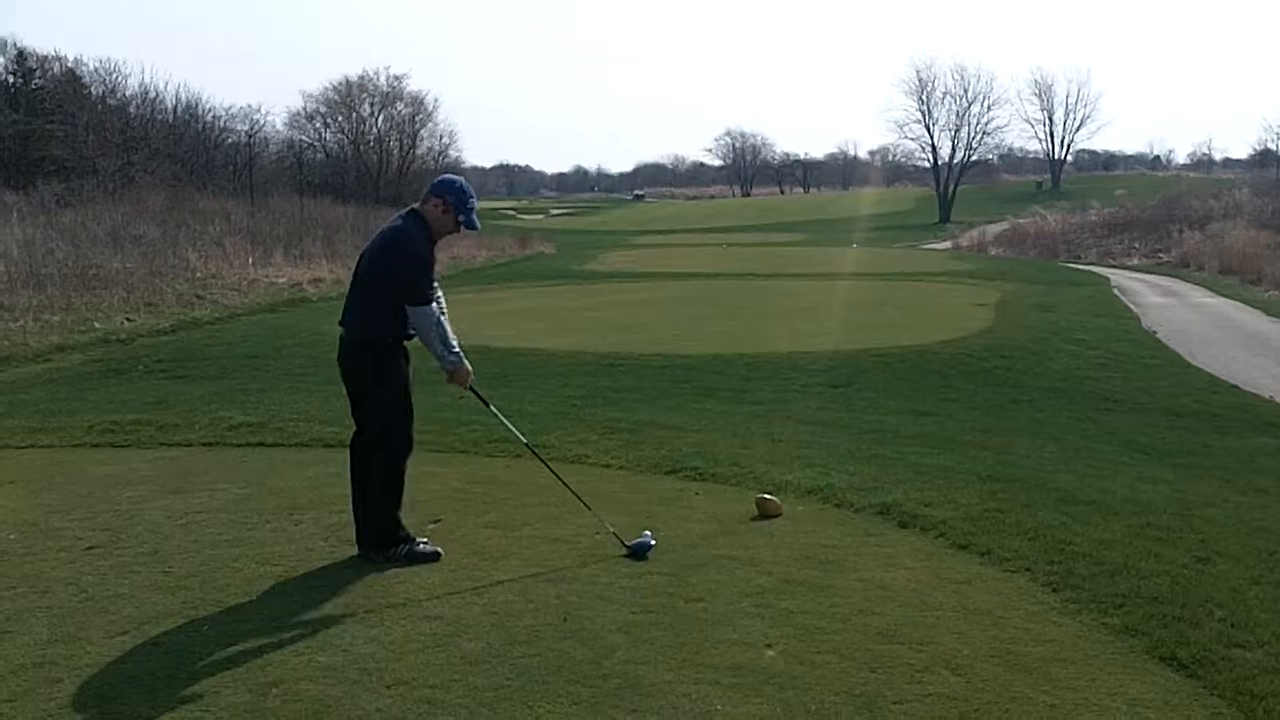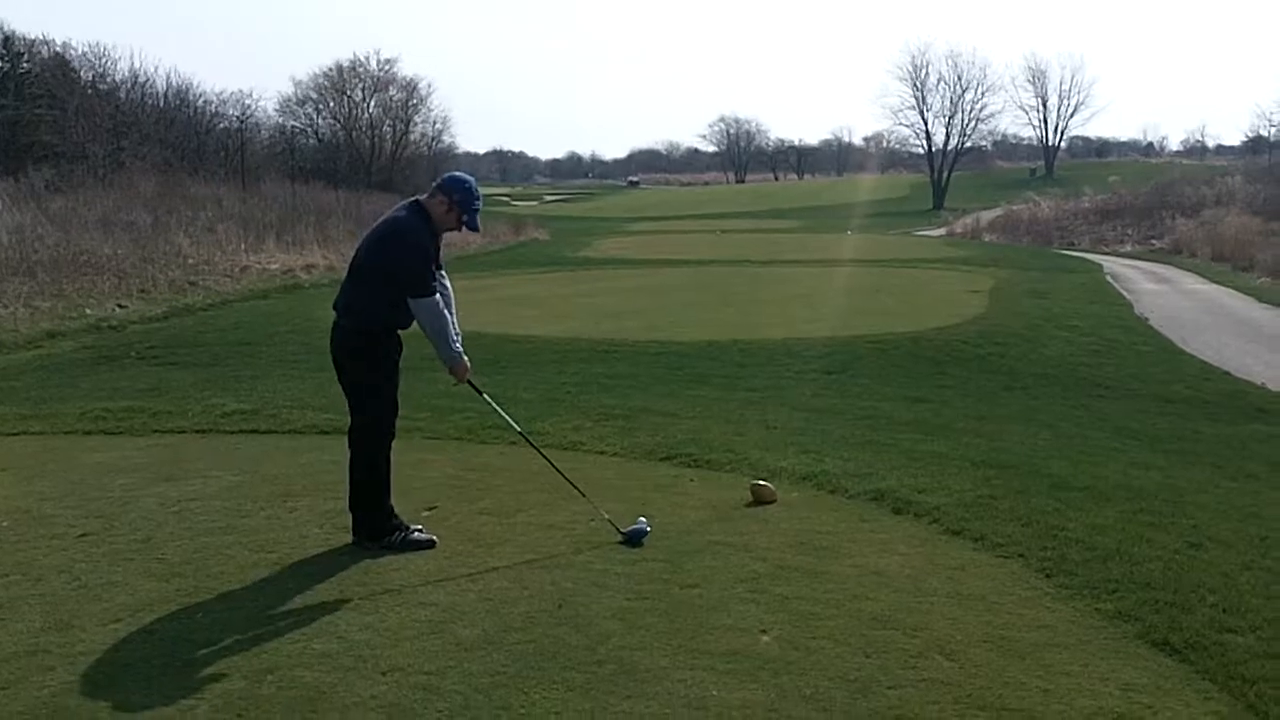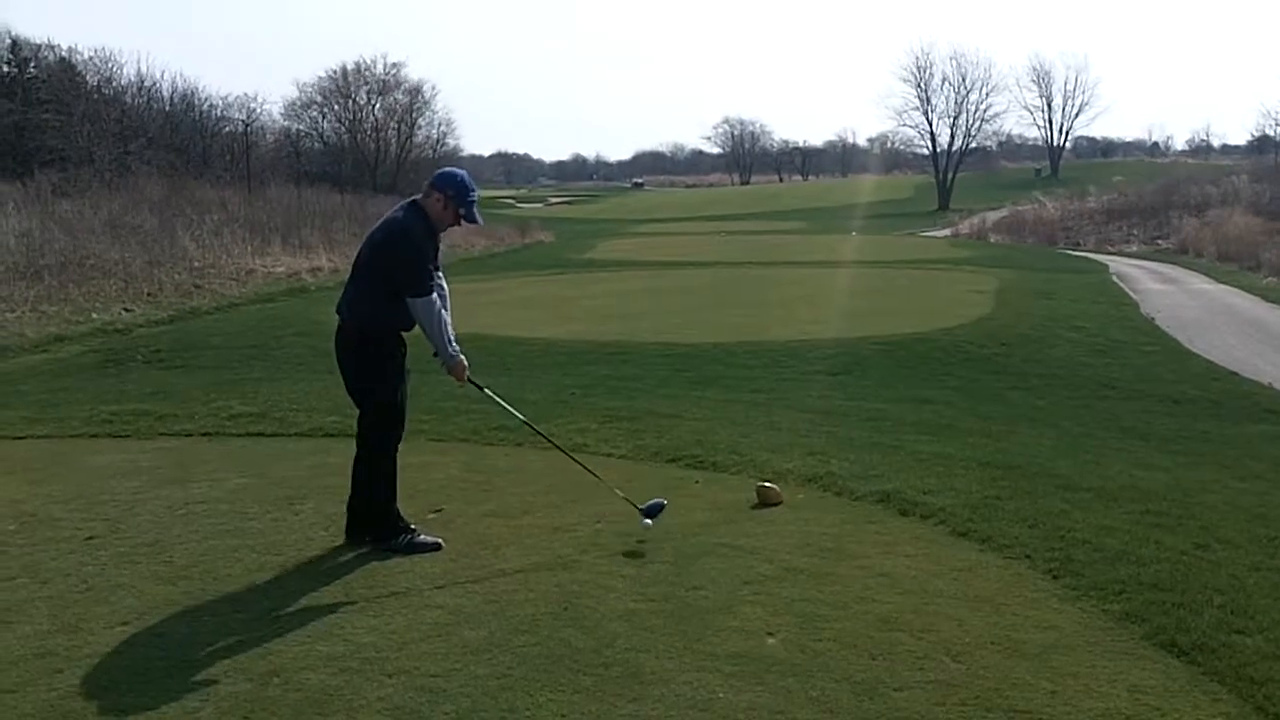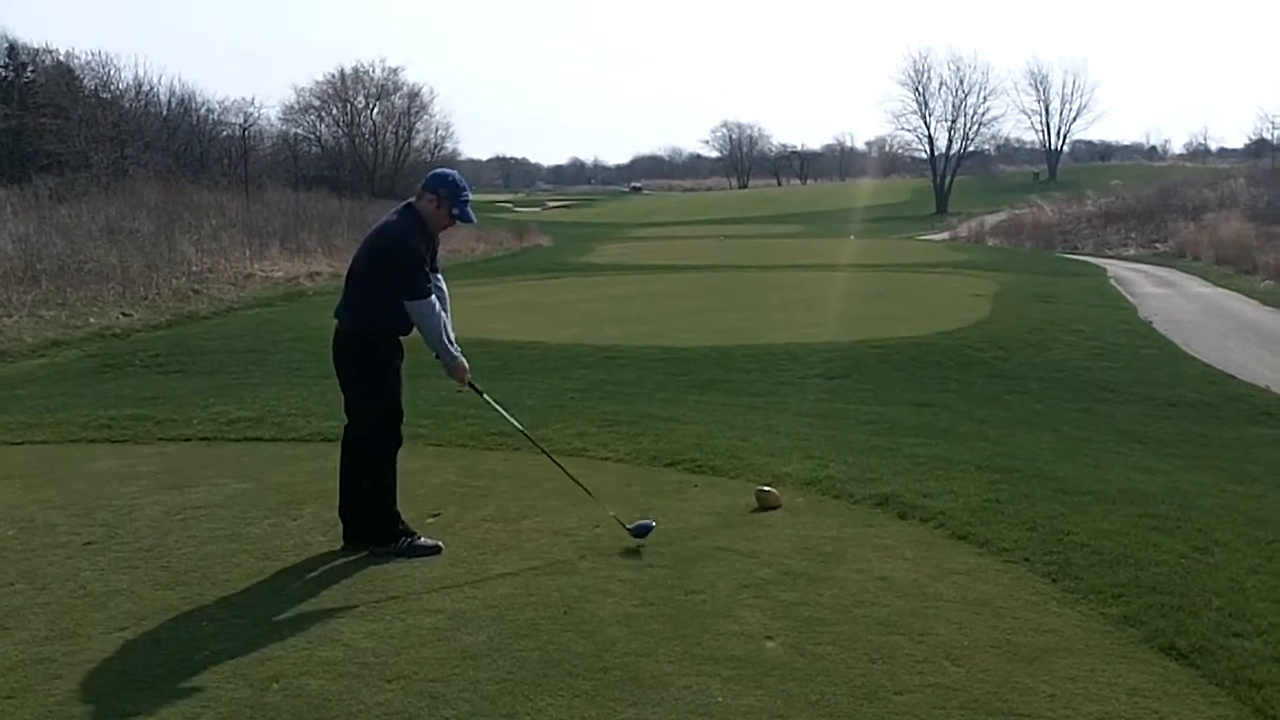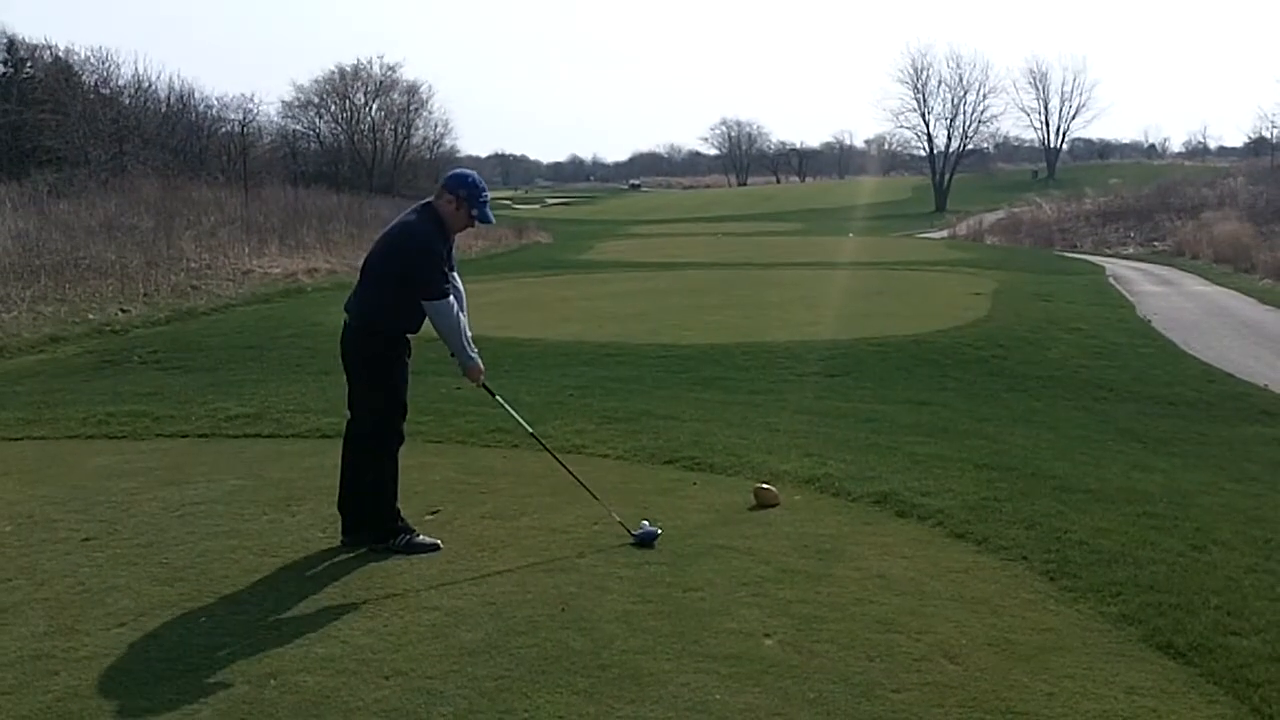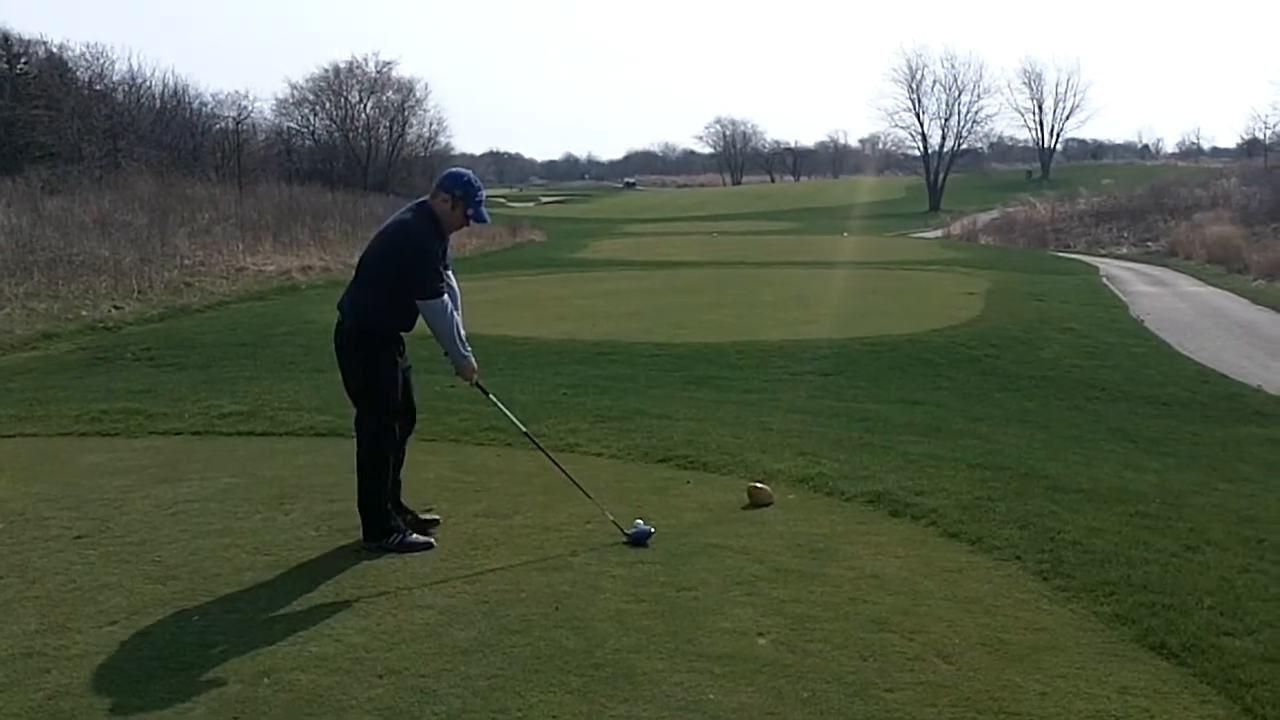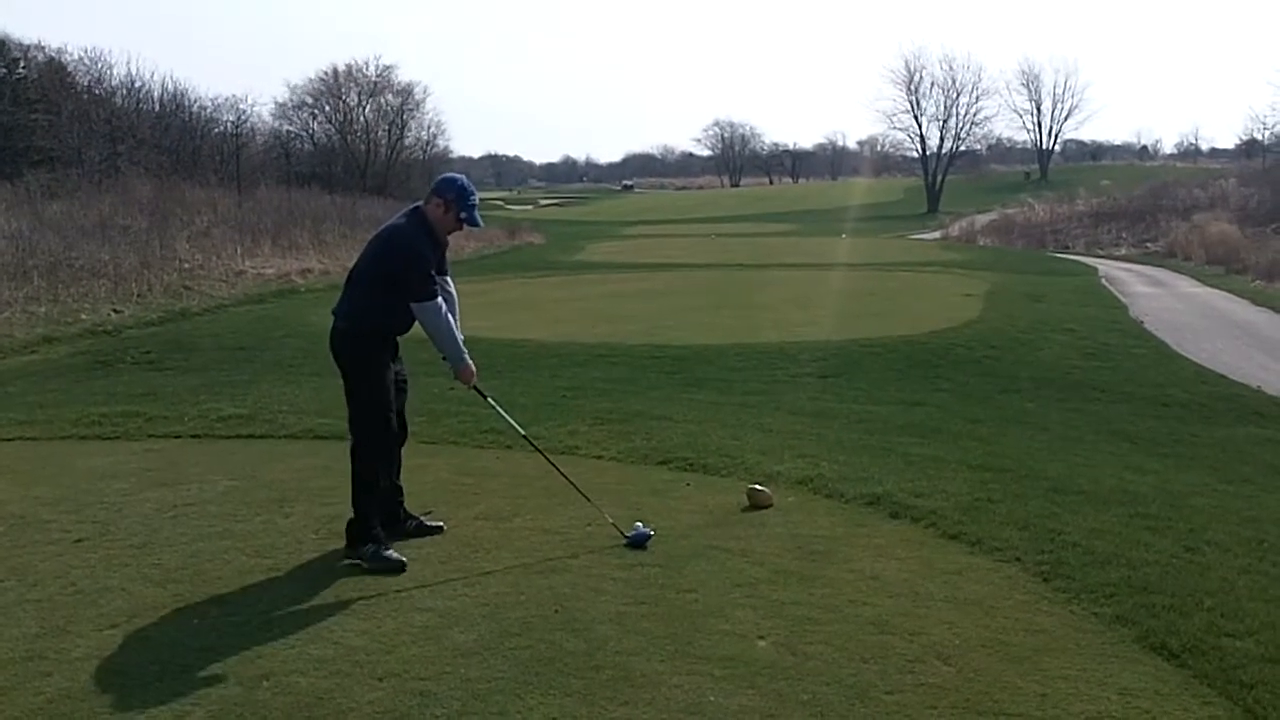
dt=0.5s
person 1, frame 1
left shoulder: (415, 235)
right shoulder: (406, 242)
left elbow: (434, 299)
right elbow: (423, 314)
left wrist: (454, 355)
right wrist: (453, 361)
left hip: (380, 348)
right hip: (370, 351)
left knee: (387, 439)
right knee: (386, 441)
left ankle: (379, 533)
right ankle: (384, 540)
person 1, frame 2
left shoulder: (419, 225)
right shoulder: (407, 234)
left elbow: (440, 286)
right elbow: (427, 306)
left wrist: (456, 348)
right wrist: (453, 357)
left hip: (372, 335)
right hip: (361, 338)
left knee: (375, 427)
right knee: (375, 429)
left ankle: (372, 520)
right ankle: (377, 527)
person 1, frame 3
left shoulder: (421, 226)
right shoulder: (405, 234)
left elbow: (437, 288)
right elbow: (425, 305)
left wrist: (450, 347)
right wrist: (450, 356)
left hip: (377, 337)
right hip: (366, 341)
left knee: (384, 427)
right knee: (382, 431)
left ankle: (364, 521)
right ankle: (385, 528)
person 1, frame 4
left shoulder: (420, 231)
right shoulder: (400, 237)
left elbow: (437, 289)
right elbow: (424, 307)
left wrist: (450, 348)
right wrist: (452, 358)
left hip: (370, 341)
right hip: (365, 344)
left knee: (364, 433)
right knee: (381, 435)
left ankle: (359, 528)
right ankle: (386, 532)
person 1, frame 5
left shoulder: (434, 228)
right shoulder: (419, 237)
left elbow: (452, 289)
right elbow: (441, 308)
left wrist: (466, 349)
right wrist: (468, 358)
left hip: (377, 336)
right hip: (373, 340)
left knee: (368, 429)
right knee: (383, 432)
left ankle: (358, 524)
right ankle: (384, 528)
person 1, frame 6
left shoulder: (430, 227)
right shoulder: (413, 236)
left elbow: (447, 287)
right elbow: (435, 306)
left wrist: (460, 348)
right wrist: (462, 357)
left hip: (382, 334)
right hip: (364, 337)
left knee: (401, 420)
right knee: (379, 428)
left ankle: (390, 509)
right ankle: (380, 527)
person 1, frame 7
left shoulder: (430, 235)
right shoulder: (406, 240)
left elbow: (444, 292)
right elbow: (431, 310)
left wrist: (457, 353)
right wrist: (460, 360)
left hip: (380, 337)
right hip: (359, 338)
left knee: (393, 429)
right knee: (375, 431)
left ankle: (392, 515)
right ankle: (365, 535)
